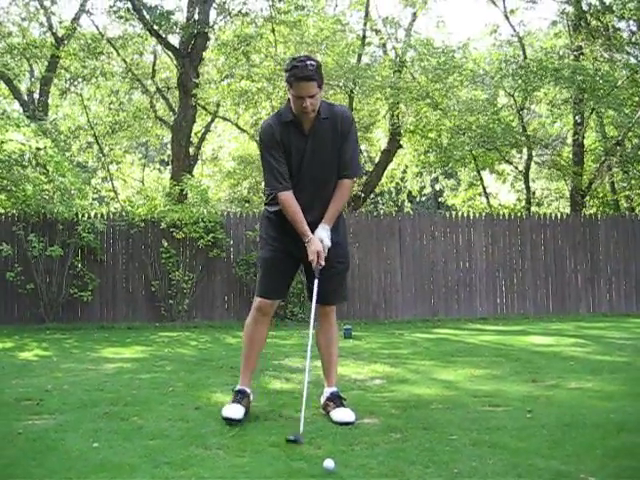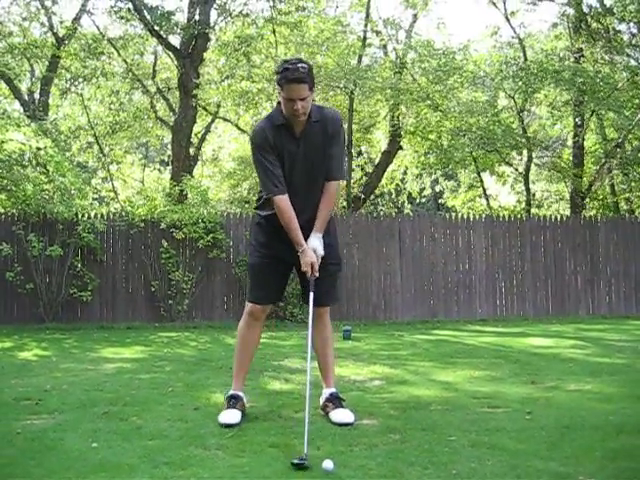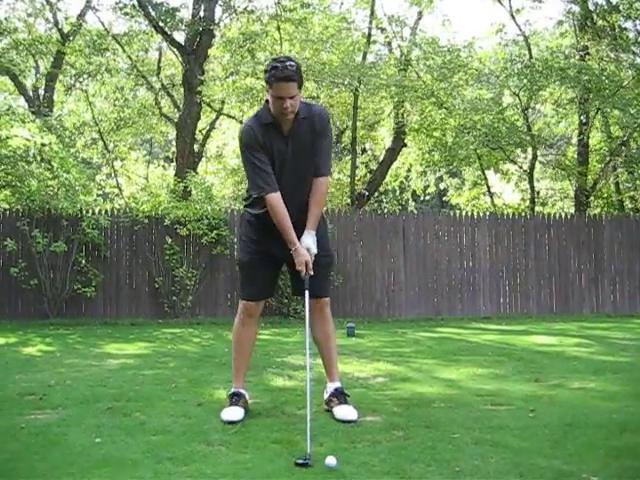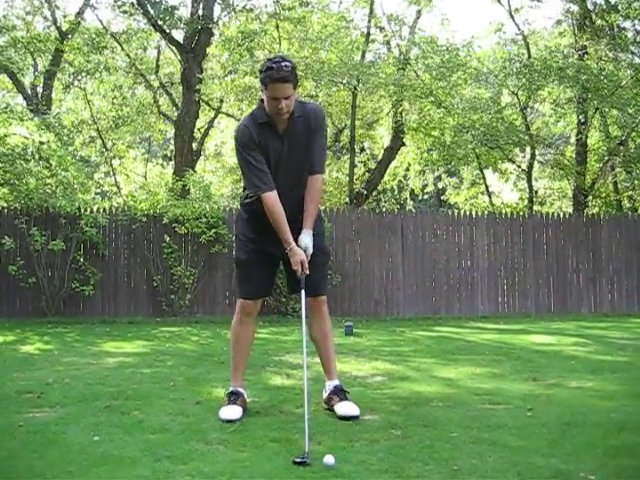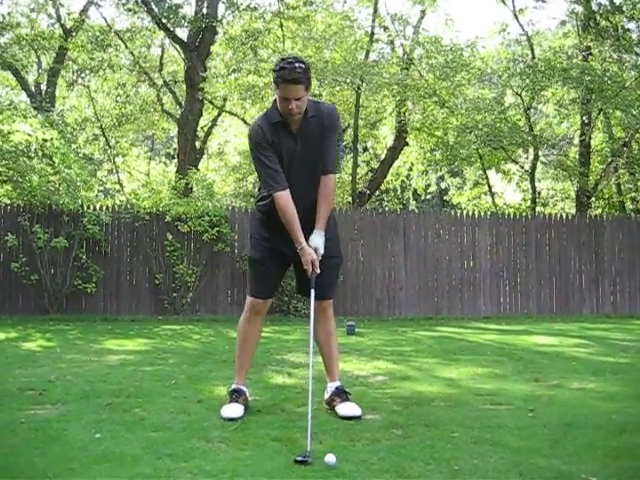
dt=0.2s
person 1, frame 1
left shoulder: (341, 120)
right shoulder: (271, 129)
left elbow: (348, 178)
right elbow: (281, 190)
left wrist: (324, 229)
right wrist: (307, 237)
left hip: (328, 228)
right hip: (281, 227)
left knee: (326, 310)
right knee: (263, 306)
left ankle: (331, 392)
right ankle: (242, 390)
person 1, frame 2
left shoulder: (331, 122)
right shoulder: (263, 133)
left elbow: (333, 182)
right elbow: (278, 195)
left wrist: (316, 237)
right wrist: (301, 247)
left hip: (318, 230)
right hip: (272, 231)
left knee: (321, 312)
right knee: (255, 310)
left ankle: (330, 393)
right ankle: (236, 394)
person 1, frame 3
left shoulder: (318, 118)
right shoulder: (252, 131)
left elbow: (321, 178)
right elbow: (270, 193)
left wrist: (309, 235)
right wrist: (294, 247)
left hip: (309, 224)
right hip: (262, 228)
left knee: (320, 304)
right knee: (249, 308)
left ankle: (334, 388)
right ankle: (238, 392)
person 1, frame 4
left shoulder: (314, 116)
right shoulder: (247, 131)
left elbow: (316, 176)
right elbow: (266, 192)
left wrist: (306, 233)
right wrist: (289, 246)
left hip: (305, 223)
right hip: (258, 227)
left knee: (317, 303)
right knee: (247, 306)
left ankle: (333, 386)
right ankle: (236, 391)
person 1, frame 5
left shoulder: (328, 116)
right shoulder: (261, 131)
left elbow: (329, 176)
right elbow: (278, 192)
left wrist: (318, 233)
right wrist: (301, 246)
left hip: (319, 225)
right hip: (272, 227)
left knee: (323, 305)
right knee: (256, 305)
left ankle: (335, 388)
right ankle: (238, 388)
